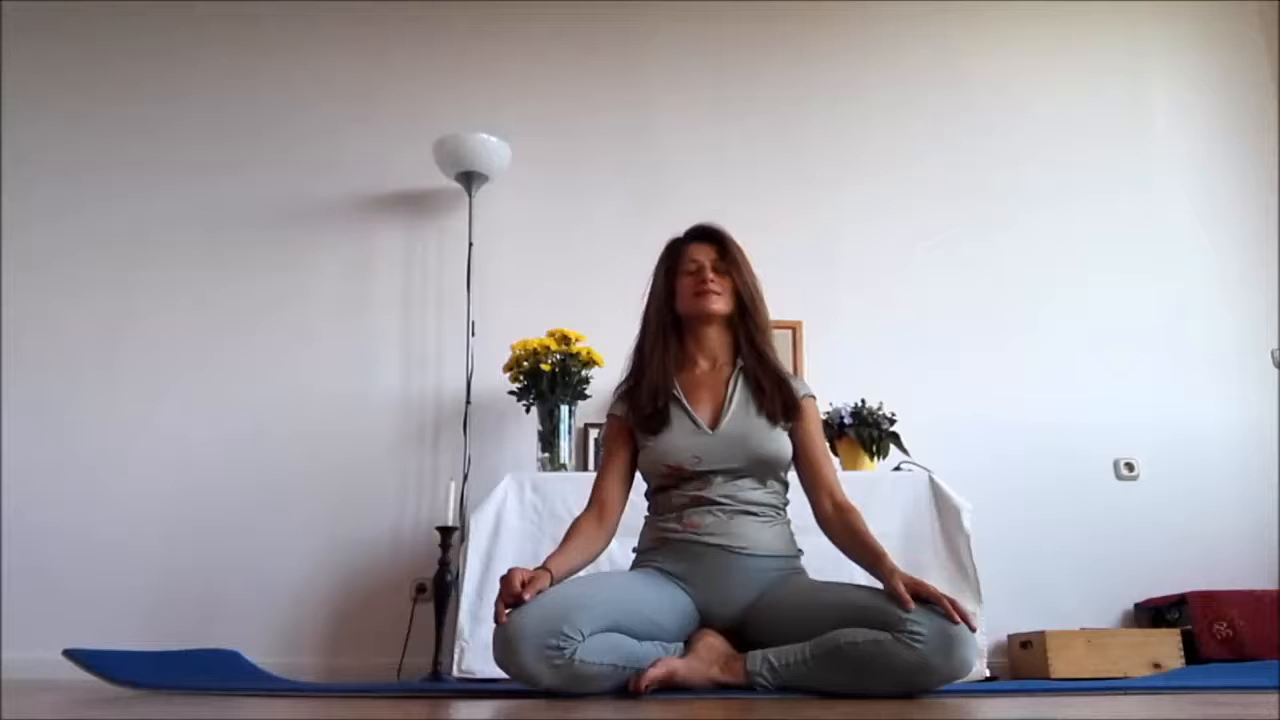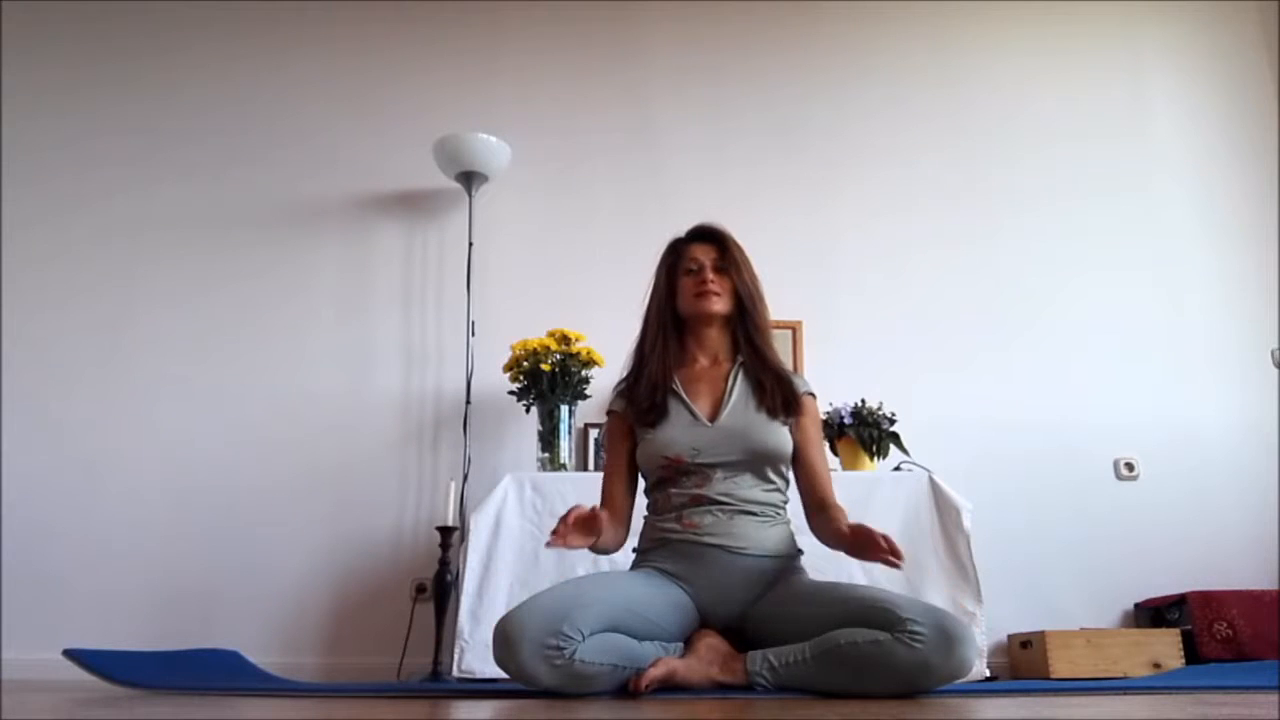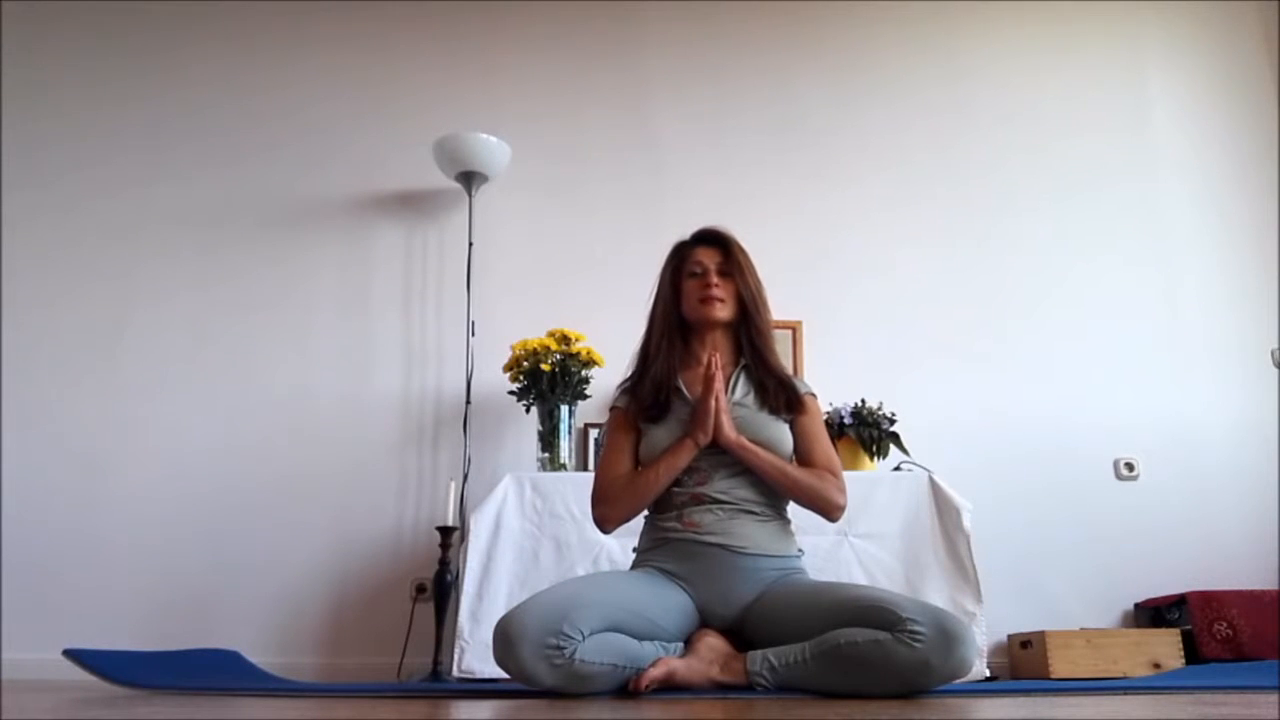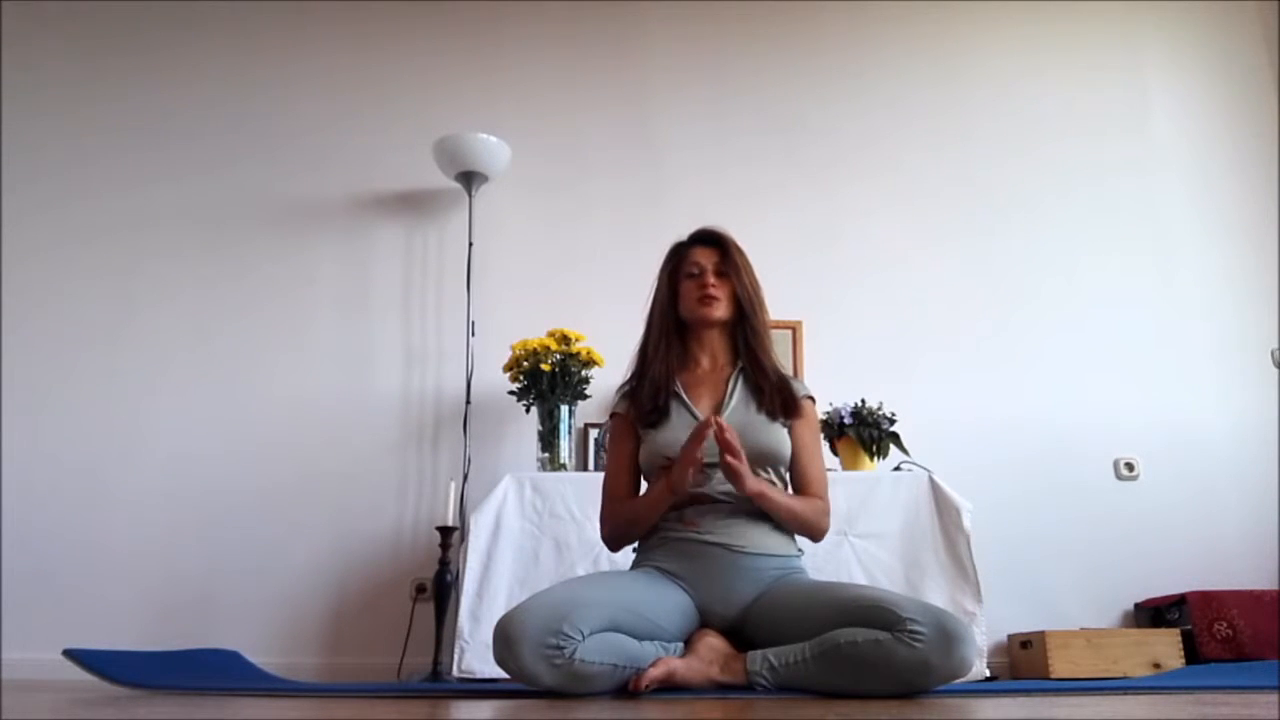
dt=1s
person 1, frame 1
left shoulder: (785, 391)
right shoulder: (637, 400)
left elbow: (832, 505)
right elbow: (602, 514)
left wrist: (890, 571)
right wrist: (546, 571)
left hip: (771, 578)
right hip: (668, 577)
left knee: (944, 645)
right knee: (523, 640)
left ankle: (731, 665)
right ankle: (711, 656)
person 1, frame 2
left shoulder: (785, 389)
right shoulder: (635, 397)
left elbow: (824, 507)
right elbow: (616, 522)
left wrist: (845, 533)
right wrist: (594, 528)
left hip: (771, 580)
right hip: (666, 579)
left knee: (945, 644)
right knee: (522, 641)
left ankle: (730, 665)
right ankle: (707, 656)
person 1, frame 3
left shoulder: (787, 391)
right shoulder: (639, 396)
left elbow: (833, 500)
right elbow: (607, 512)
left wrist: (734, 438)
right wrist: (693, 438)
left hip: (770, 579)
right hip: (667, 577)
left knee: (944, 643)
right knee: (522, 638)
left ankle: (730, 664)
right ankle: (707, 655)
person 1, frame 4
left shoulder: (786, 393)
right shoulder: (638, 400)
left elbow: (817, 518)
right elbow: (614, 530)
left wrist: (751, 483)
right wrist: (675, 480)
left hip: (771, 579)
right hip: (667, 578)
left knee: (944, 644)
right knee: (522, 640)
left ankle: (729, 665)
right ankle: (708, 657)
